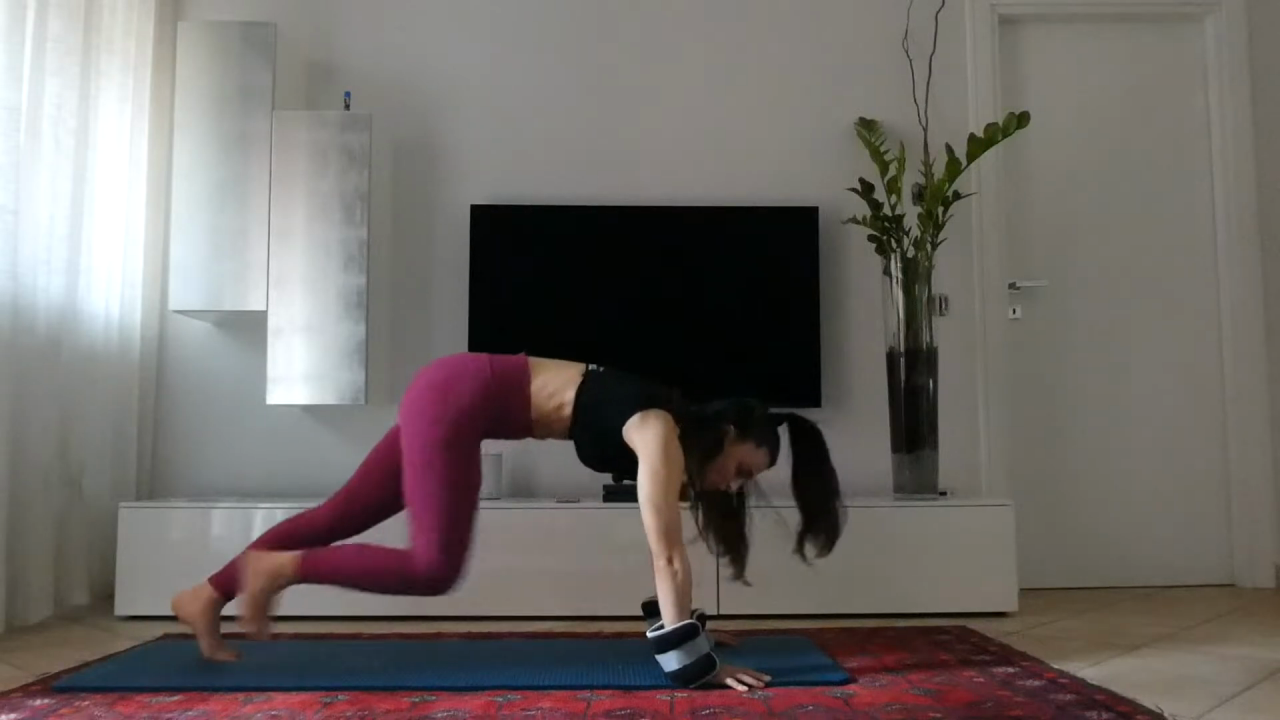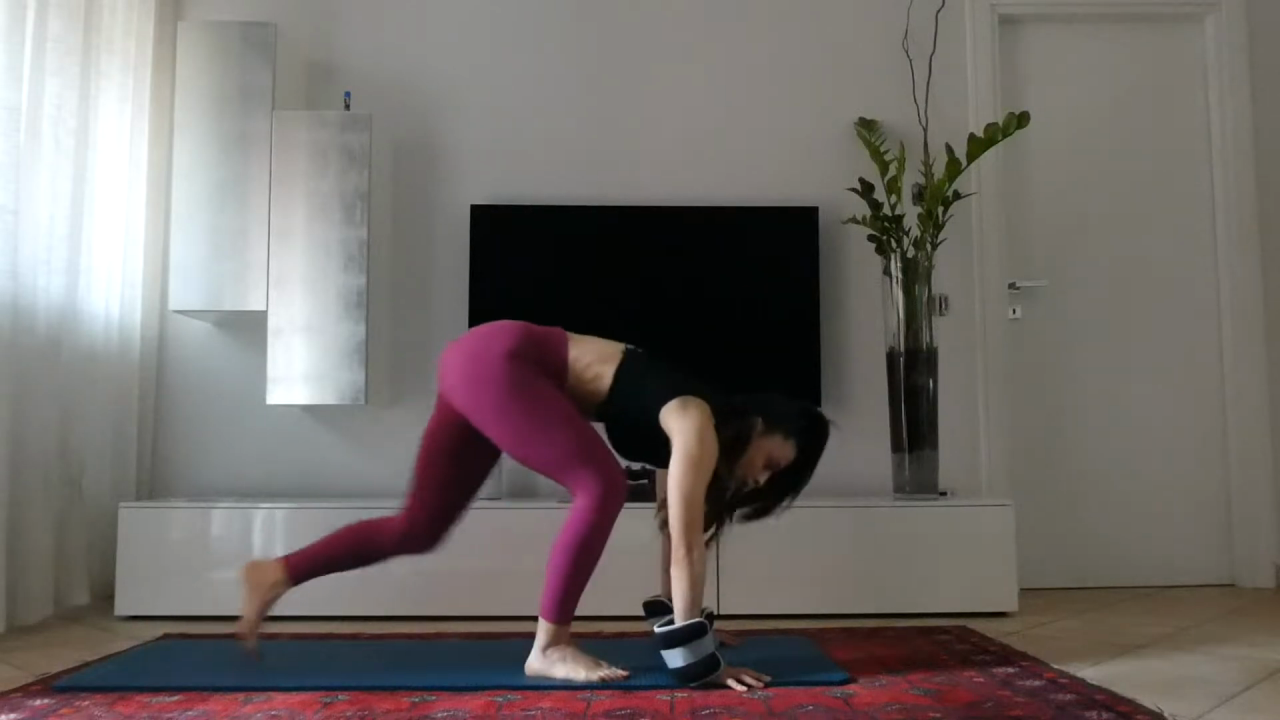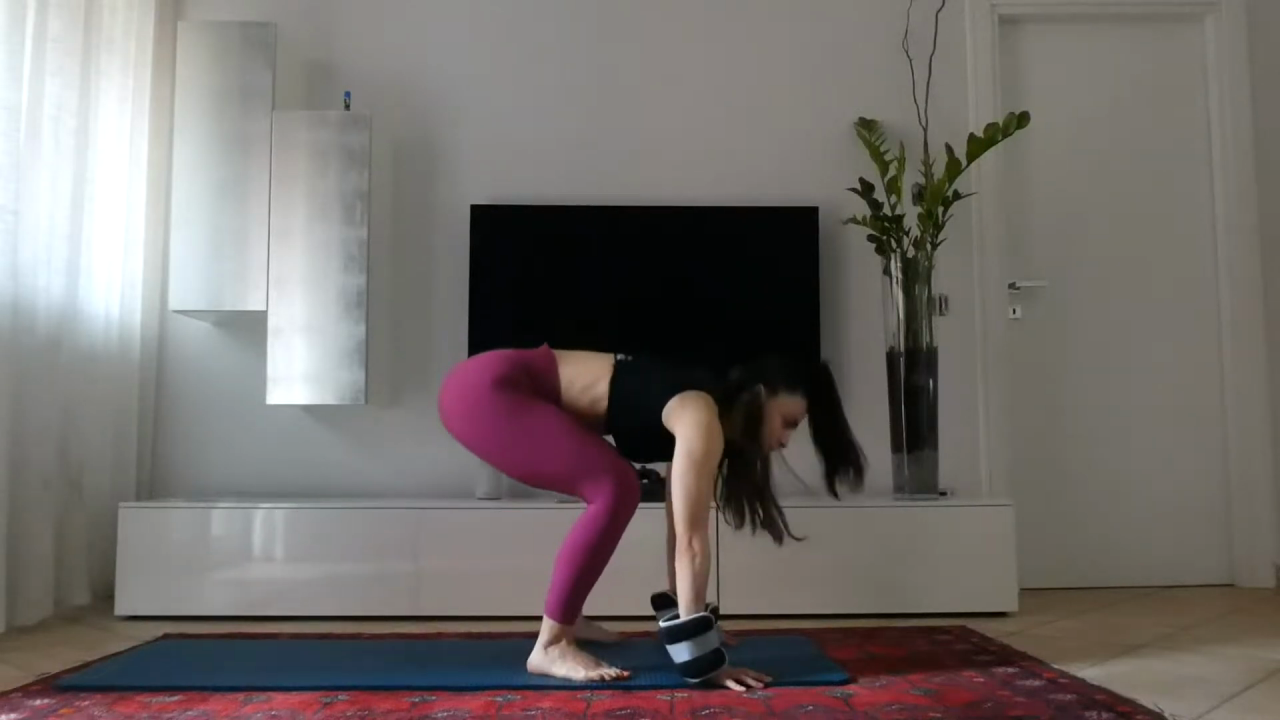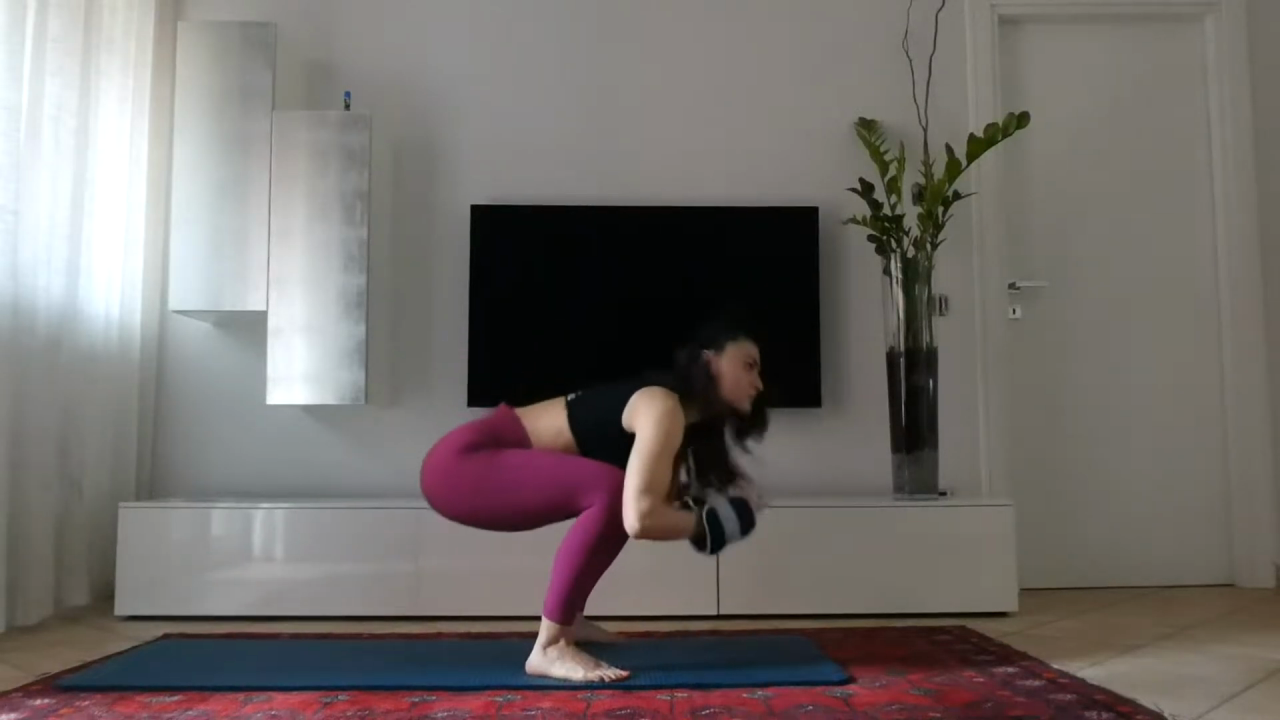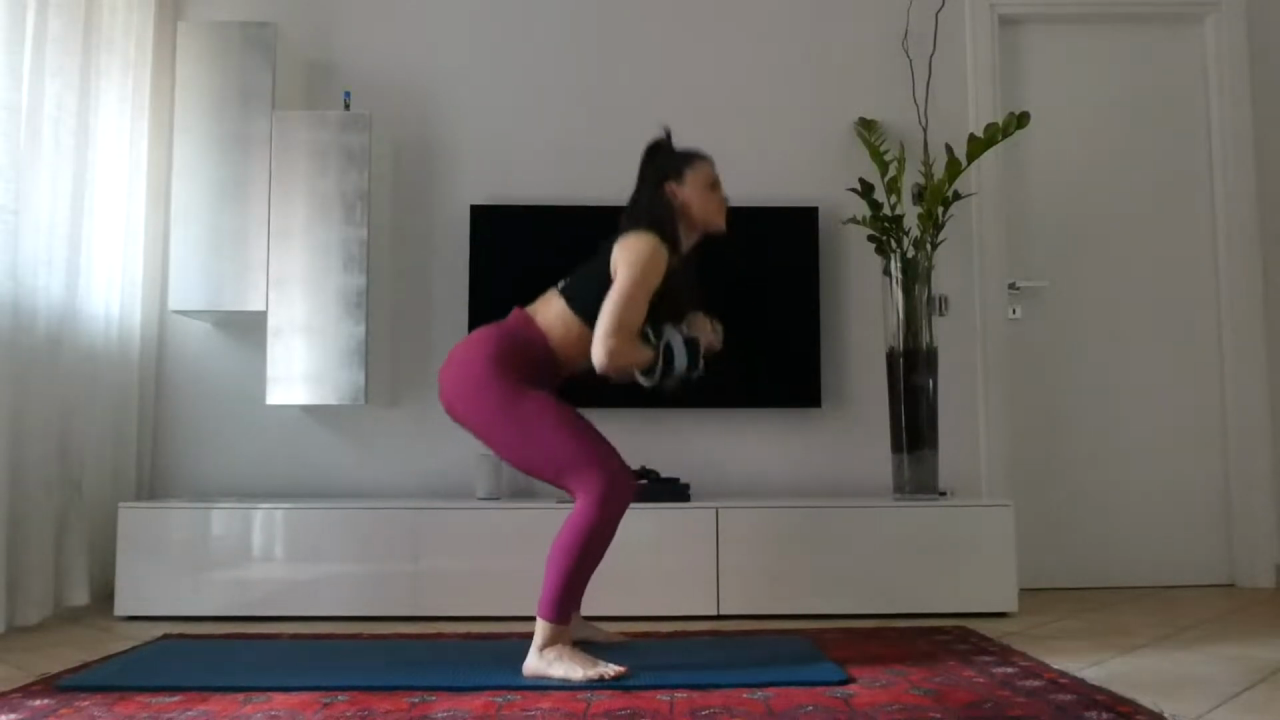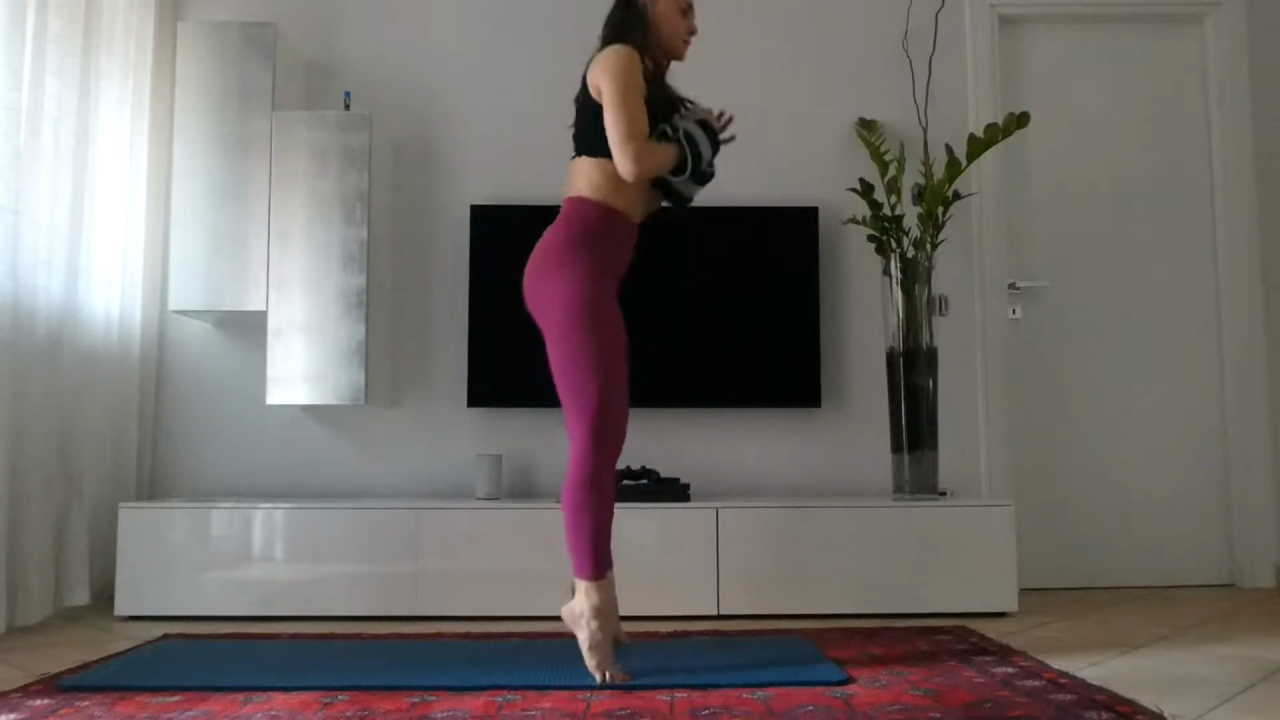
dt=0.4s
person 1, frame 1
left shoulder: (680, 440)
right shoulder: (664, 436)
left elbow: (669, 556)
right elbow: (667, 557)
left wrist: (687, 641)
right wrist: (693, 662)
left hip: (468, 394)
right hip: (458, 394)
left knee: (345, 510)
right knee: (433, 566)
left ankle: (207, 596)
right ankle: (277, 568)
person 1, frame 2
left shoulder: (693, 431)
right shoulder: (699, 426)
left elbow: (678, 540)
right elbow: (685, 547)
left wrist: (689, 636)
right wrist: (697, 657)
left hip: (488, 363)
right hip: (494, 359)
left knee: (419, 528)
right knee: (601, 485)
left ankle: (275, 574)
right ankle: (549, 648)
person 1, frame 3
left shoulder: (701, 419)
right shoulder: (702, 420)
left elbow: (681, 536)
right elbow: (691, 540)
left wrist: (679, 620)
right wrist: (702, 656)
left hip: (512, 384)
right hip: (485, 386)
left knee: (609, 488)
right knee: (614, 491)
left ankle: (563, 615)
right ankle: (550, 645)
person 1, frame 4
left shoulder: (685, 416)
right shoulder: (663, 408)
left elbow: (652, 504)
right elbow: (640, 517)
left wrist: (718, 509)
right wrist: (714, 521)
left hip: (487, 460)
right hip: (459, 463)
left knee: (615, 493)
right knee: (609, 490)
left ankle: (565, 618)
right ankle: (549, 646)
person 1, frame 5
left shoulder: (658, 256)
right shoulder: (647, 247)
left elbow: (616, 352)
right elbow: (606, 355)
left wrist: (683, 338)
right wrist: (673, 353)
left hip: (501, 373)
right hip: (487, 372)
left knee: (603, 483)
right knee: (606, 486)
left ankle: (562, 618)
right ankle: (547, 647)
person 1, frame 6
left shoulder: (640, 77)
right shoulder: (618, 58)
left elbow: (641, 193)
right elbow: (633, 163)
left wrist: (692, 142)
right wrist: (690, 146)
left hip: (589, 267)
right hip: (573, 262)
left knee: (603, 438)
right knee: (595, 436)
left ankle: (592, 595)
right ankle: (590, 600)
